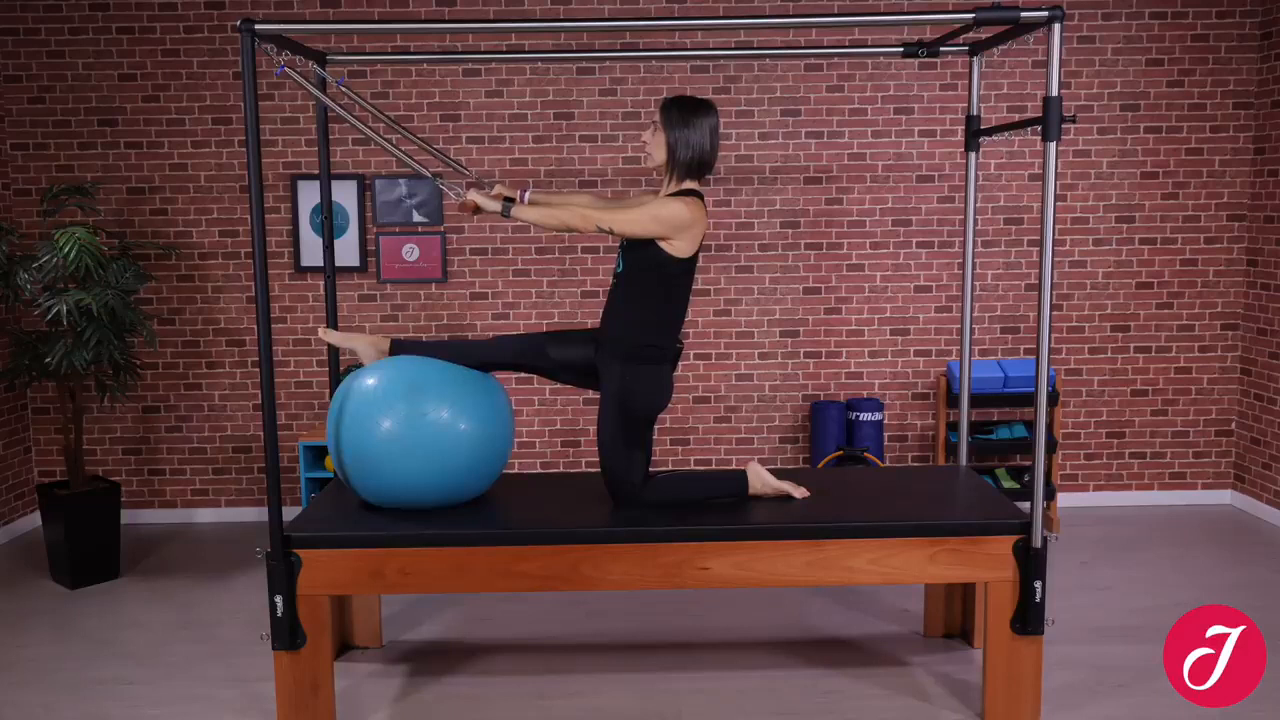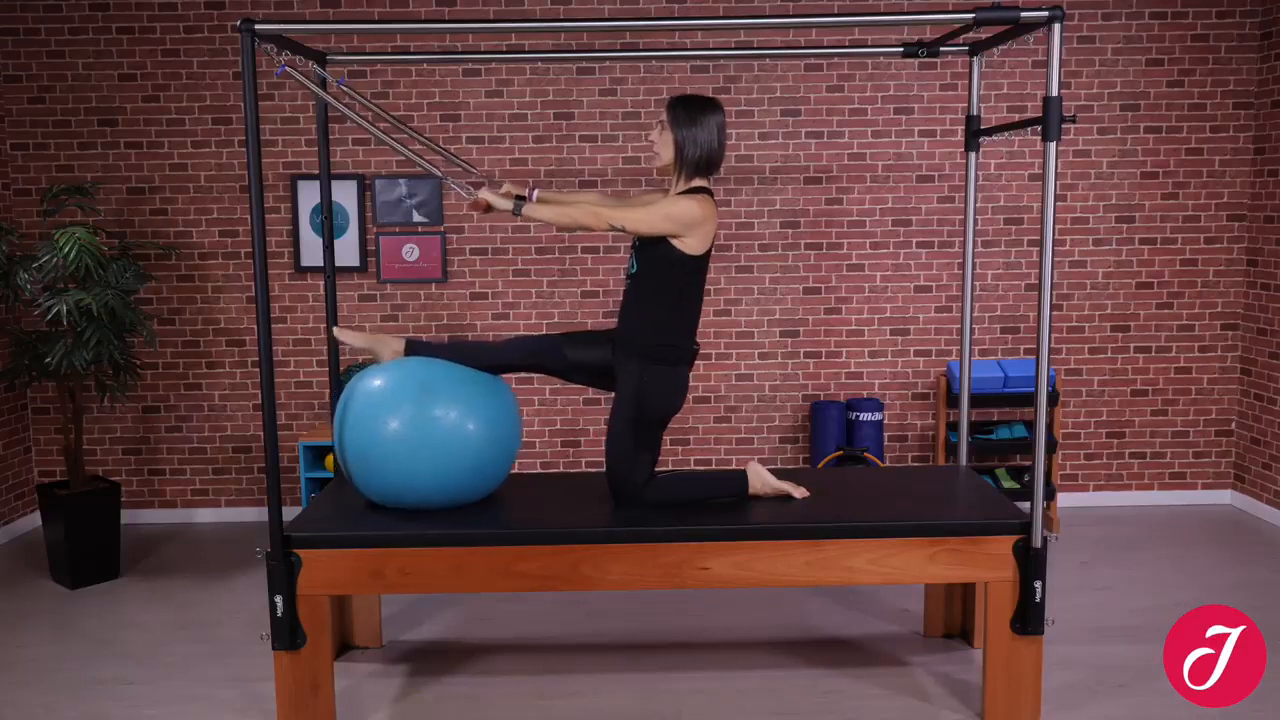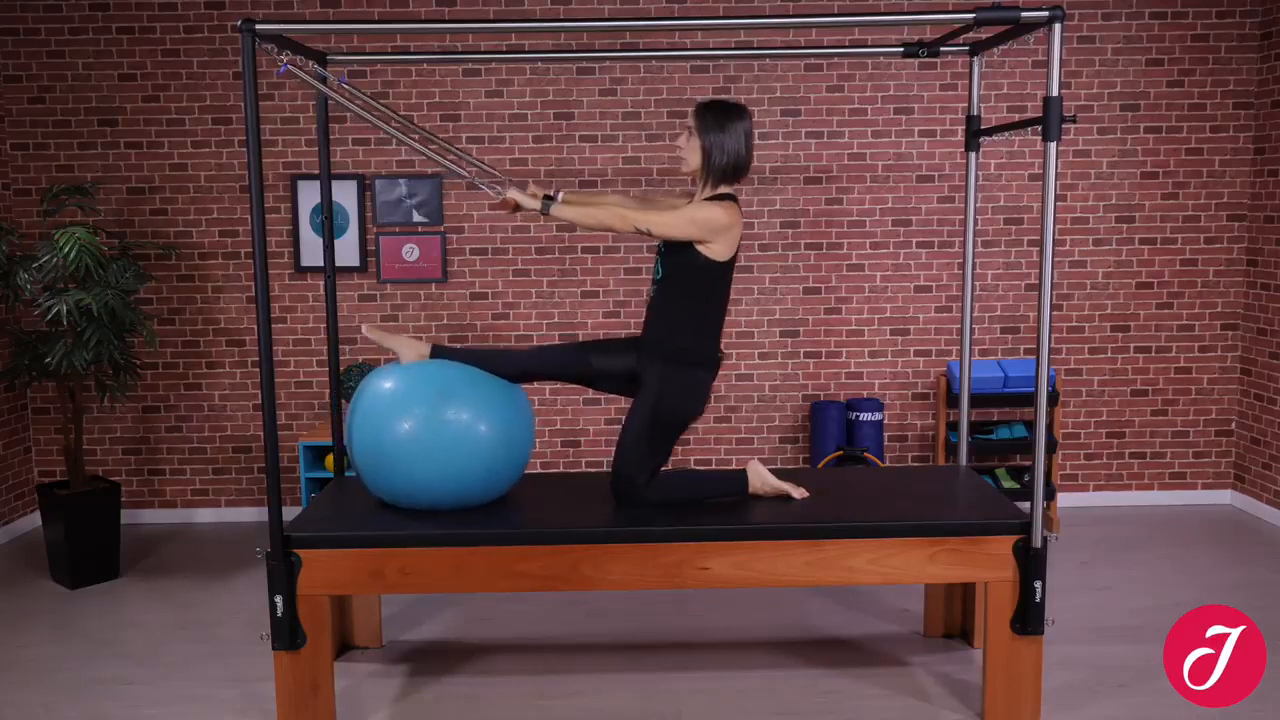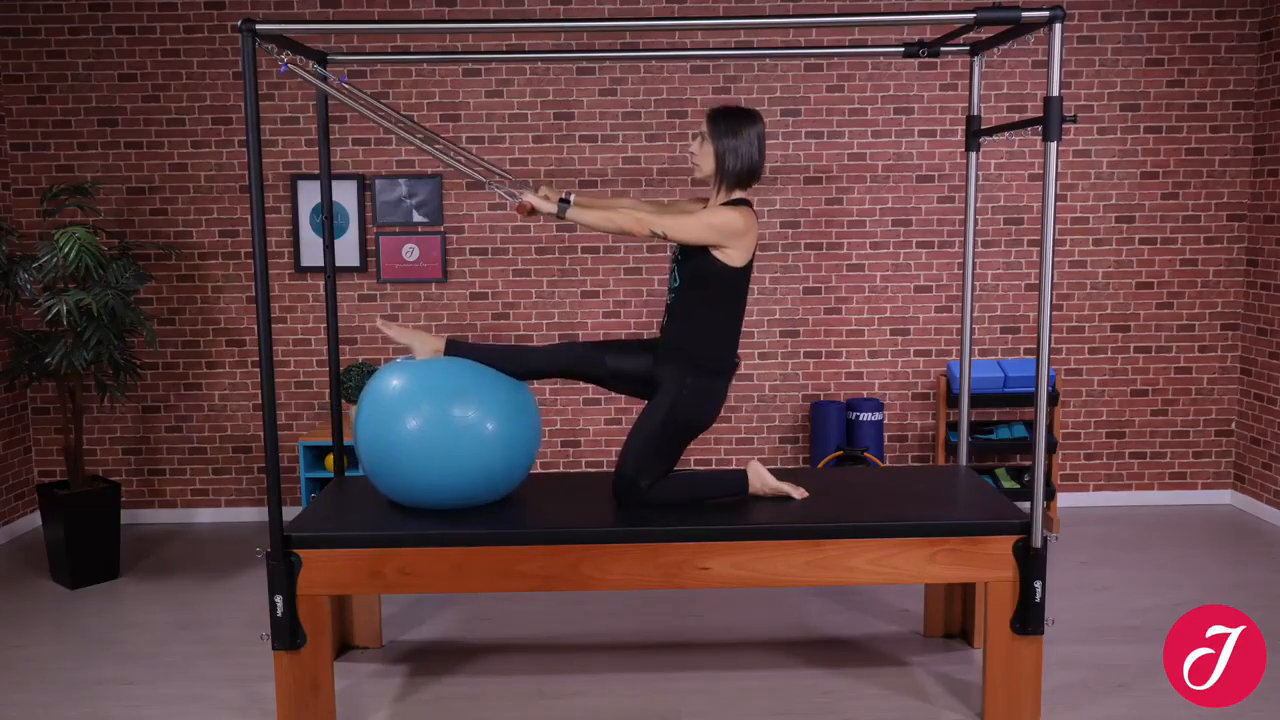
dt=0.7s
person 1, frame 1
left shoulder: (683, 211)
right shoulder: (664, 201)
left elbow: (586, 222)
right elbow: (597, 202)
left wrist: (502, 209)
right wrist: (524, 195)
left hip: (640, 366)
right hip: (616, 348)
left knee: (628, 488)
right knee: (506, 350)
left ankle: (748, 482)
right ankle: (387, 349)
person 1, frame 2
left shoulder: (694, 208)
right shoulder: (673, 198)
left elbow: (598, 219)
right elbow: (604, 201)
left wrist: (515, 207)
right wrist: (532, 193)
left hip: (657, 365)
right hip: (630, 348)
left knee: (629, 488)
right knee: (525, 352)
left ankle: (749, 482)
right ankle: (403, 351)
person 1, frame 3
left shoulder: (720, 215)
right shoulder: (698, 204)
left elbow: (622, 221)
right elbow: (627, 202)
left wrist: (542, 207)
right wrist: (554, 197)
left hip: (682, 371)
right hip: (655, 354)
left knee: (630, 487)
right knee: (551, 361)
left ankle: (748, 481)
right ankle: (428, 355)
person 1, frame 4
left shoulder: (735, 220)
right shoulder: (711, 209)
left elbow: (637, 224)
right elbow: (639, 206)
left wrist: (557, 210)
right wrist: (567, 199)
left hip: (698, 377)
right hip: (670, 357)
left knee: (632, 489)
right knee: (566, 359)
left ankle: (749, 481)
right ankle: (442, 350)
